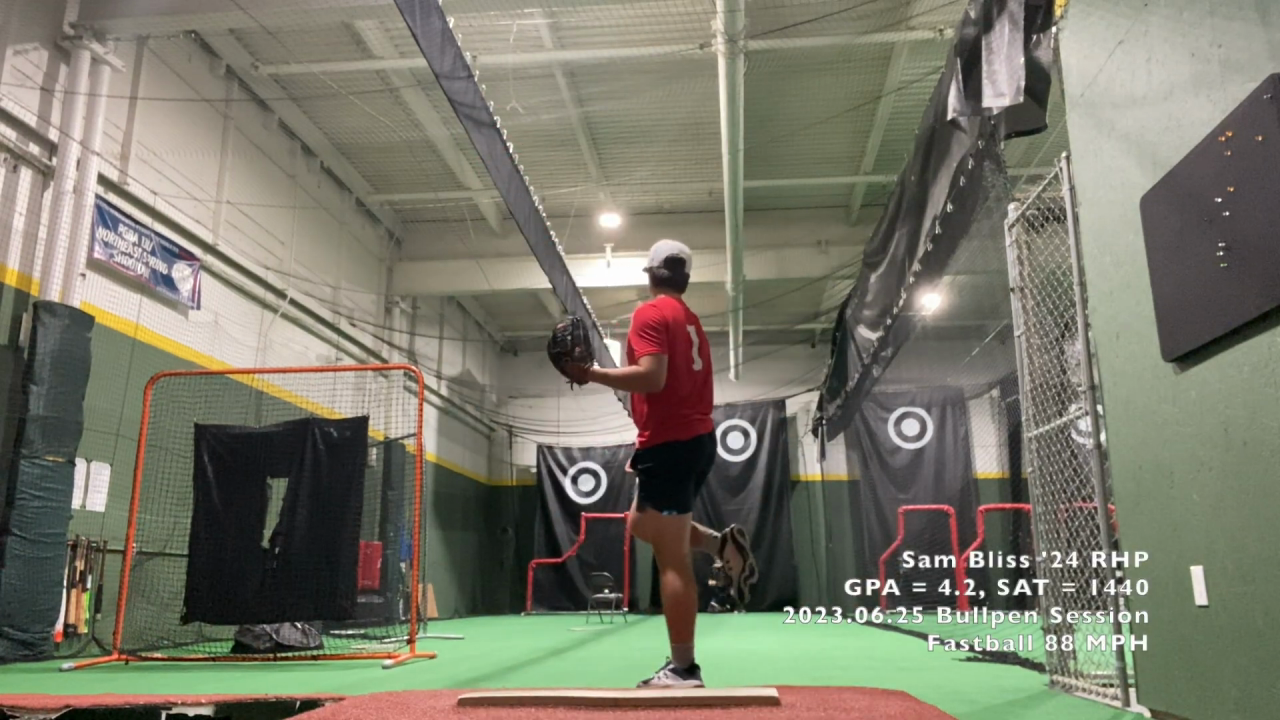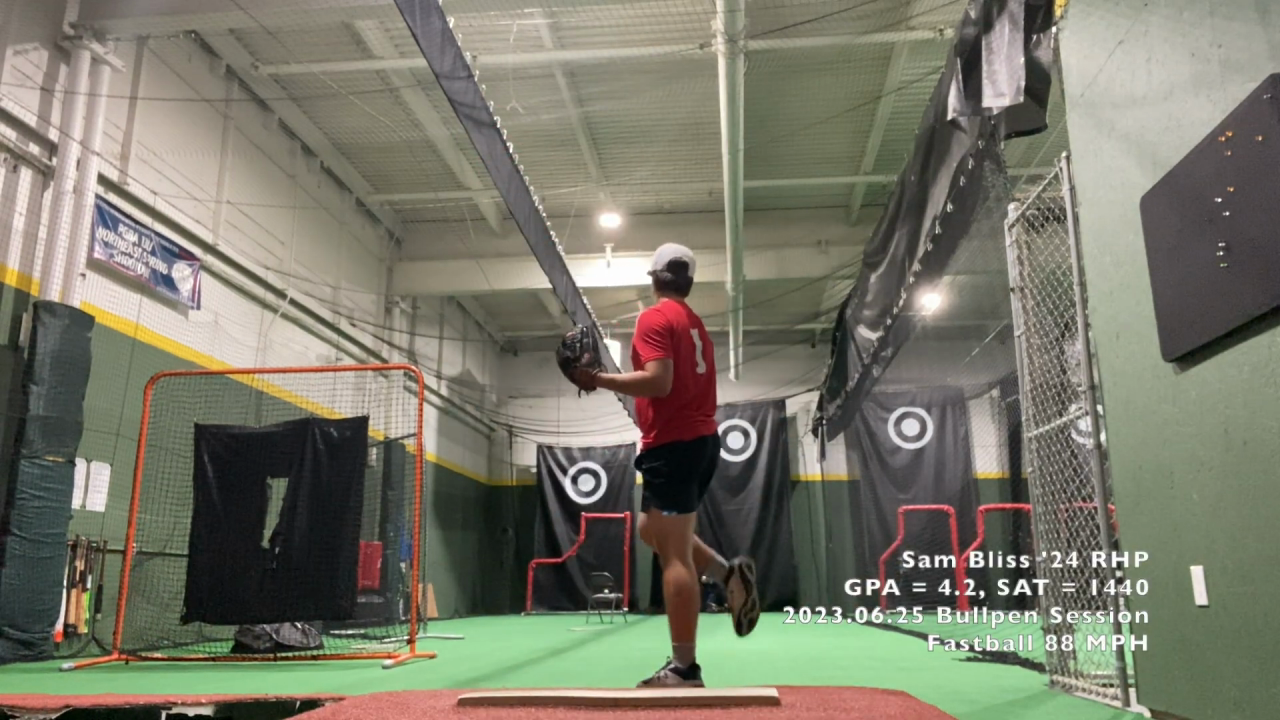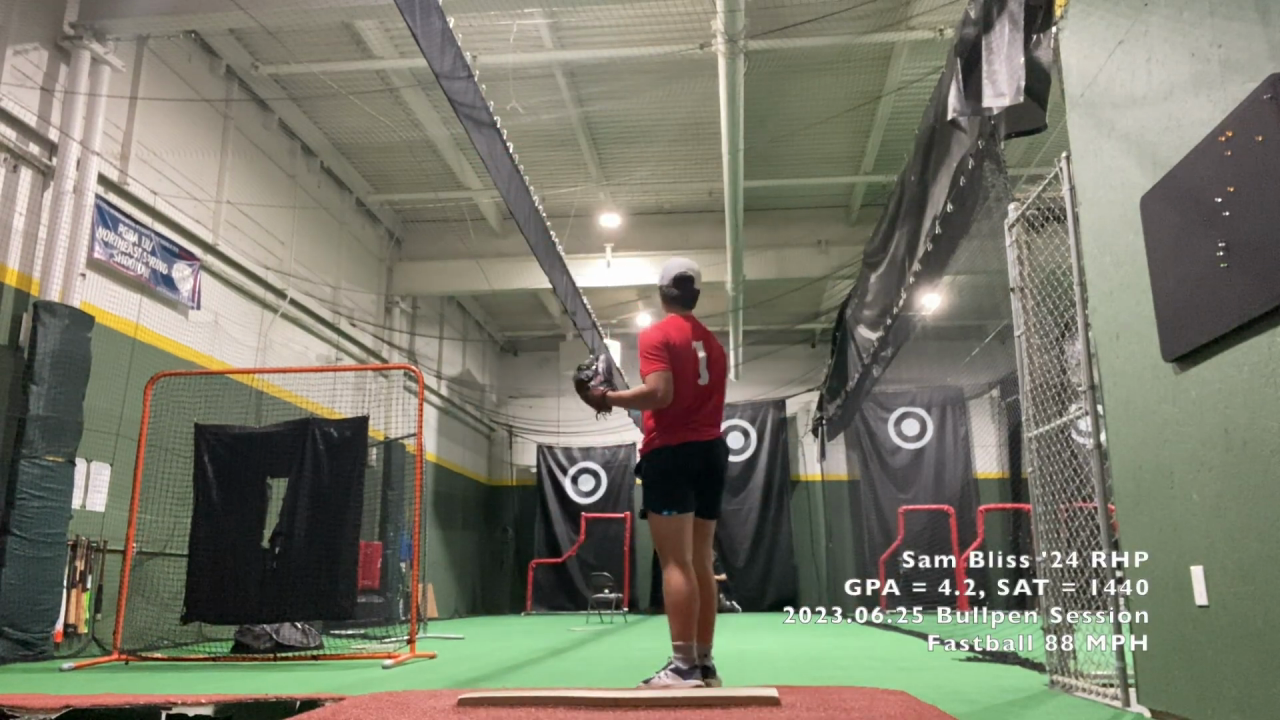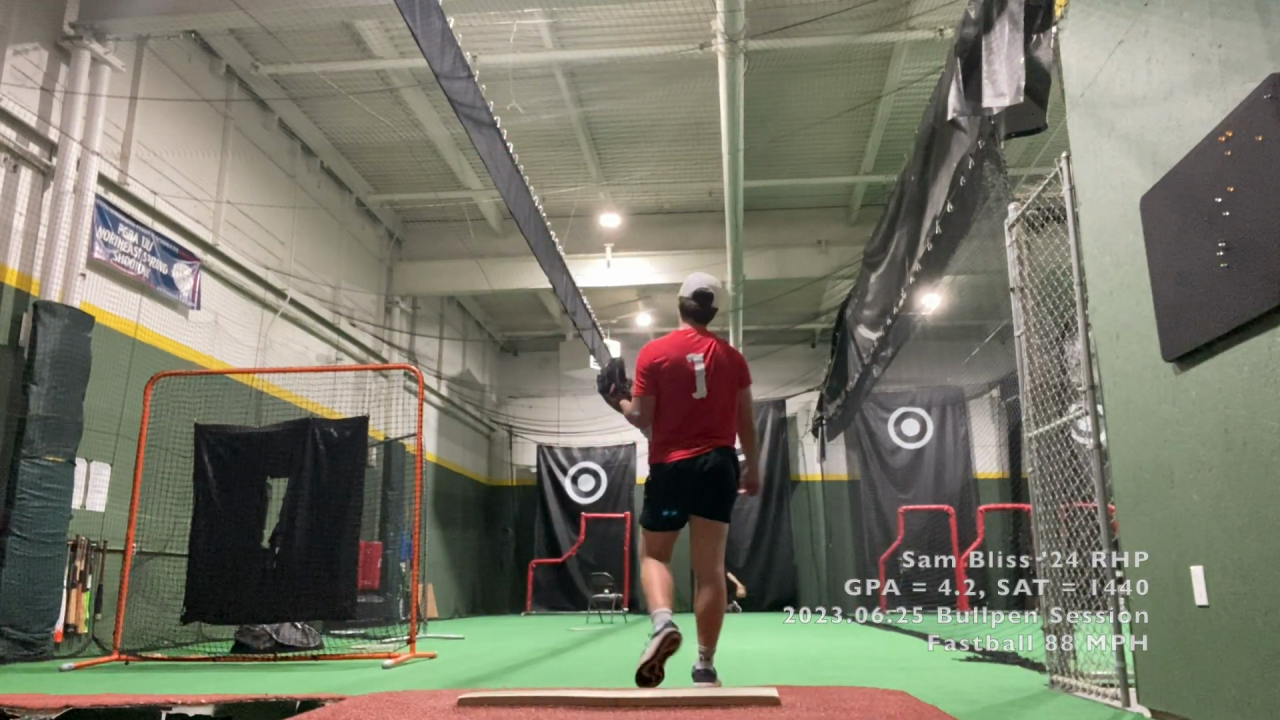
dt=0.3s
person 1, frame 1
left shoulder: (650, 313)
right shoulder: (691, 320)
left elbow: (651, 376)
left wrist: (593, 373)
left hip: (670, 443)
right hip: (697, 439)
left knee: (671, 559)
right knee: (642, 524)
left ankle: (682, 668)
right ankle: (722, 544)
person 1, frame 2
left shoulder: (655, 318)
right shoulder: (696, 323)
left elbow: (658, 381)
left wrist: (600, 379)
left hip: (673, 445)
right hip: (702, 441)
left knee: (675, 556)
right knee: (653, 530)
left ankle: (684, 667)
right ankle: (727, 572)
person 1, frame 3
left shoulder: (658, 335)
right shoulder: (714, 343)
left elbow: (658, 394)
left wrist: (611, 398)
left hip: (670, 453)
right hip: (712, 451)
left knee: (675, 561)
right knee: (701, 561)
left ankle: (682, 664)
right ankle: (704, 663)
person 1, frame 4
left shoulder: (654, 352)
right shoulder: (731, 356)
left elbow: (641, 418)
right elbow: (746, 423)
left wrist: (619, 401)
right wrist: (752, 467)
left hip: (670, 465)
right hip: (719, 464)
left knee: (653, 557)
right knee: (710, 568)
left ankle: (662, 624)
right ankle: (705, 667)
